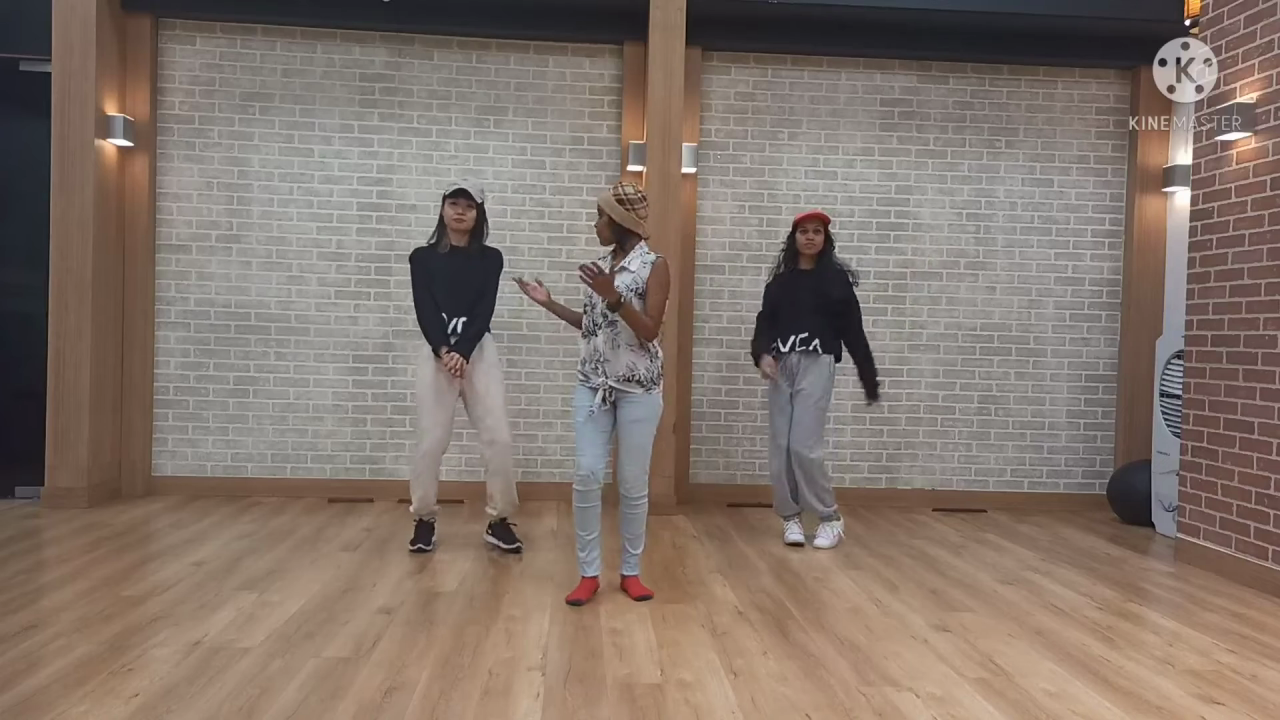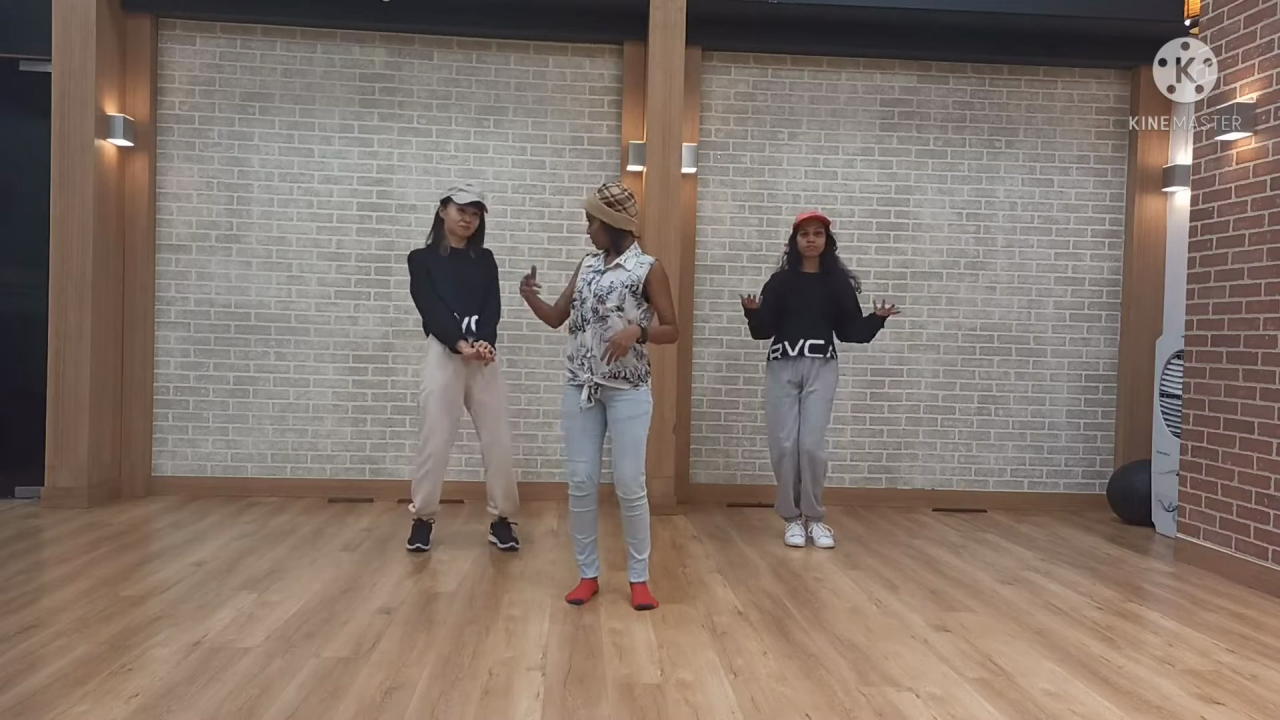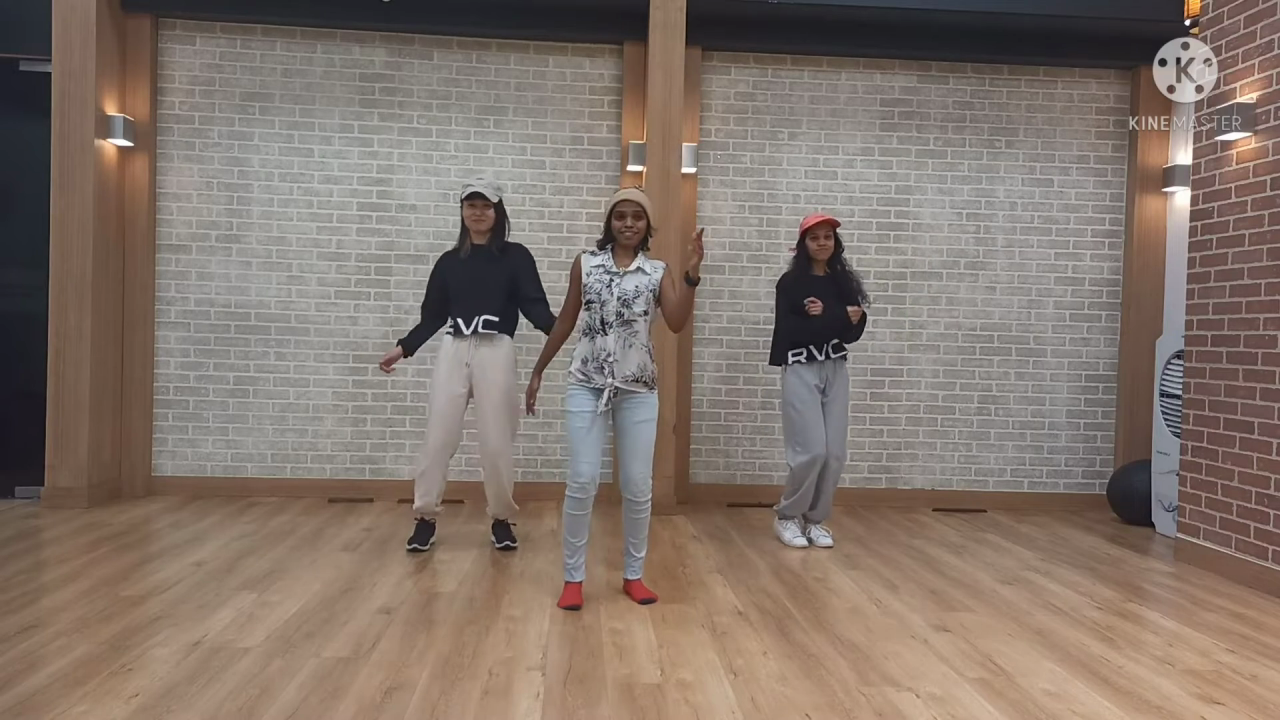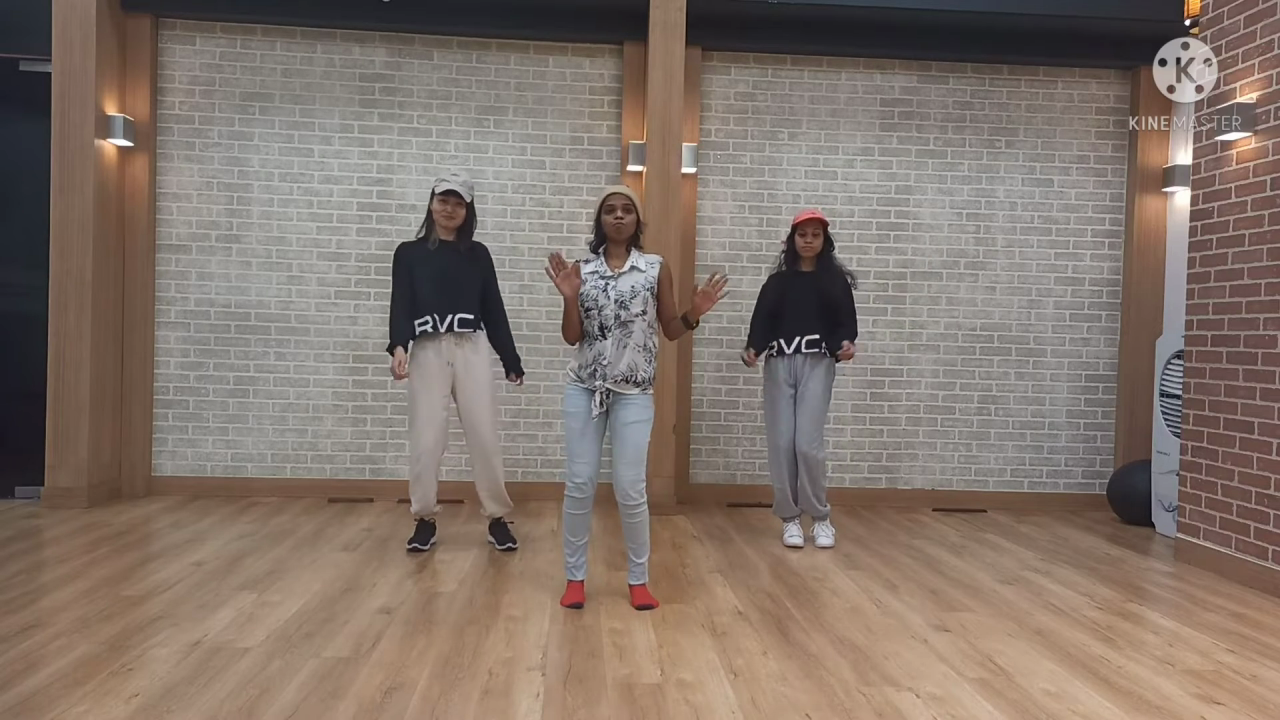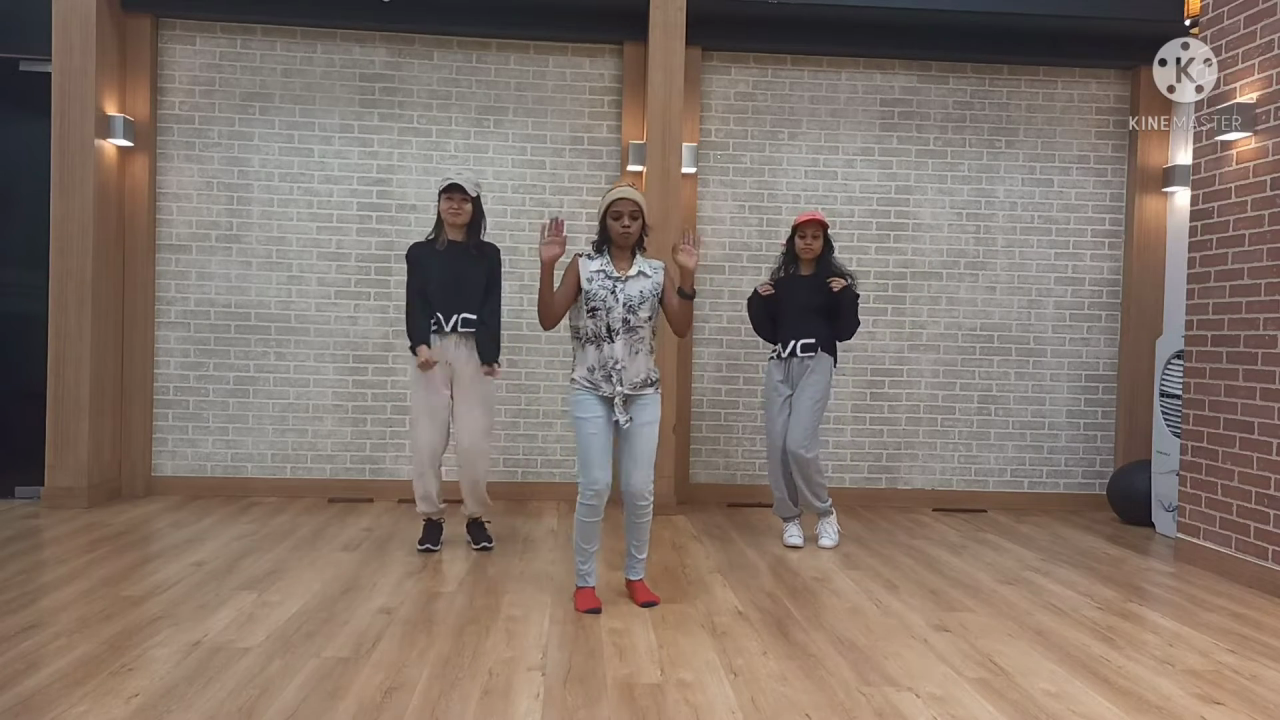
dt=1s
person 1, frame 1
left shoulder: (654, 266)
right shoulder: (602, 266)
left elbow: (648, 330)
left wrist: (613, 297)
right wrist: (550, 304)
left hip: (639, 388)
right hip: (593, 384)
left knee: (633, 482)
right knee: (586, 476)
left ankle: (630, 571)
right ankle: (588, 573)
person 1, frame 2
left shoulder: (648, 268)
right shoulder: (587, 265)
left elbow: (671, 330)
right elbow: (556, 317)
left wrist: (637, 332)
right wrist: (530, 296)
left hip: (628, 389)
right hip: (581, 385)
left knee: (629, 483)
right knee: (580, 481)
left ankle: (639, 578)
right ankle: (588, 574)
person 1, frame 3
left shoulder: (659, 272)
right shoulder: (586, 263)
left elbow: (678, 323)
right elbow: (565, 321)
left wrist: (692, 274)
right wrist: (538, 371)
left hip: (638, 389)
right hip: (587, 386)
left knee: (638, 486)
right knee: (582, 481)
left ankle: (633, 575)
right ankle: (573, 577)
person 1, frame 4
left shoulder: (657, 268)
right shoulder: (581, 270)
left elbow: (672, 330)
right elbow: (571, 337)
left wrist: (696, 312)
right wrist: (568, 298)
left hip: (634, 391)
right hip: (583, 388)
left knee: (629, 488)
right knee: (579, 483)
left ankle: (638, 579)
right ankle: (575, 577)
person 1, frame 5
left shoulder: (658, 272)
right shoulder: (582, 266)
left elbow: (682, 329)
right elbow: (548, 320)
left wrist: (686, 276)
right wrist: (548, 267)
left hip: (643, 393)
right hip: (591, 392)
left knee: (639, 489)
right knee: (594, 488)
left ankle: (636, 576)
right ankle: (584, 581)
person 2, frame 1
left shoulder: (490, 258)
right shoulder: (423, 257)
left elbow: (484, 310)
right elbow: (424, 311)
left wrist: (462, 352)
right wrist: (443, 351)
left hip: (479, 351)
right hip: (435, 352)
left knee: (497, 437)
right knee: (430, 441)
left ankle: (499, 521)
right ankle: (424, 521)
person 2, frame 2
left shoulder: (485, 260)
right shoulder: (422, 259)
left elbow: (492, 308)
right elbow: (431, 309)
left wrist: (485, 342)
right wrist: (461, 346)
left hip: (482, 356)
right hip: (442, 354)
left knee: (498, 440)
right knee: (434, 441)
left ankle: (501, 520)
right ankle: (423, 519)
person 2, frame 3
left shoulder: (515, 256)
right shoulder: (449, 261)
left elbow: (532, 302)
right elbow: (433, 313)
left wrist: (552, 325)
right wrist: (402, 349)
left hip: (496, 351)
right hip: (453, 350)
left knee: (496, 442)
right knee: (438, 439)
left ankle: (501, 519)
right ankle: (425, 519)
person 2, frame 4
left shoulder: (478, 254)
right shoulder: (409, 253)
left elbow: (493, 308)
right elbow: (400, 305)
left wrist: (510, 359)
right wrist: (398, 347)
left hip: (471, 350)
right hip: (426, 351)
left knee: (485, 438)
right knee: (426, 441)
left ankle: (497, 519)
right ankle: (424, 520)
person 2, frame 5
left shoulder: (488, 255)
right shoulder: (420, 253)
left elbow: (491, 308)
right elbow: (415, 305)
left wrist: (489, 355)
right wrist: (419, 346)
left hip: (473, 352)
right hip: (431, 349)
left knee: (472, 443)
right knee: (426, 442)
left ankle: (476, 518)
right ankle: (431, 518)
person 3, frame 1
left shoulder: (836, 279)
right shoulder: (779, 282)
left elbow: (852, 332)
right elbow: (765, 324)
left wrist: (869, 381)
right wrist: (762, 355)
left hip: (818, 366)
right hip: (783, 367)
left knee: (805, 447)
right knee: (781, 447)
left ankle: (830, 517)
right ankle: (791, 517)
person 3, frame 2
left shoulder: (839, 282)
right shoulder: (780, 281)
left elbow: (849, 330)
right elbow: (764, 329)
left wrist: (877, 319)
right wrist: (753, 311)
left hip: (821, 368)
right hip: (782, 367)
left knee: (811, 445)
right knee: (784, 446)
left ankle: (815, 517)
right ankle: (792, 518)
person 3, frame 3
left shoulder: (844, 282)
right shoulder: (790, 283)
left elbow: (854, 329)
right elbow: (791, 329)
left wrist: (827, 313)
right wrist: (842, 316)
left hip: (836, 371)
right hip: (801, 370)
left knee: (834, 452)
right knee: (811, 451)
left ankle: (815, 519)
right ankle: (787, 516)
person 3, frame 4
left shoulder: (836, 281)
right shoulder: (777, 281)
left elbow: (846, 326)
right elbow: (762, 325)
left wrist: (845, 345)
right wrist: (752, 350)
left hip: (818, 368)
right hip: (779, 365)
left knee: (808, 444)
right knee: (781, 444)
left ankle: (821, 518)
right ankle: (790, 518)
person 3, frame 5
left shoulder: (834, 281)
right shoulder: (779, 284)
left elbow: (844, 331)
right elbow: (768, 332)
left wrist: (846, 298)
right wrist: (758, 302)
left hip: (815, 366)
right hip: (779, 367)
left knee: (799, 444)
right knee: (777, 445)
left ankle: (825, 513)
right ankle: (790, 518)
